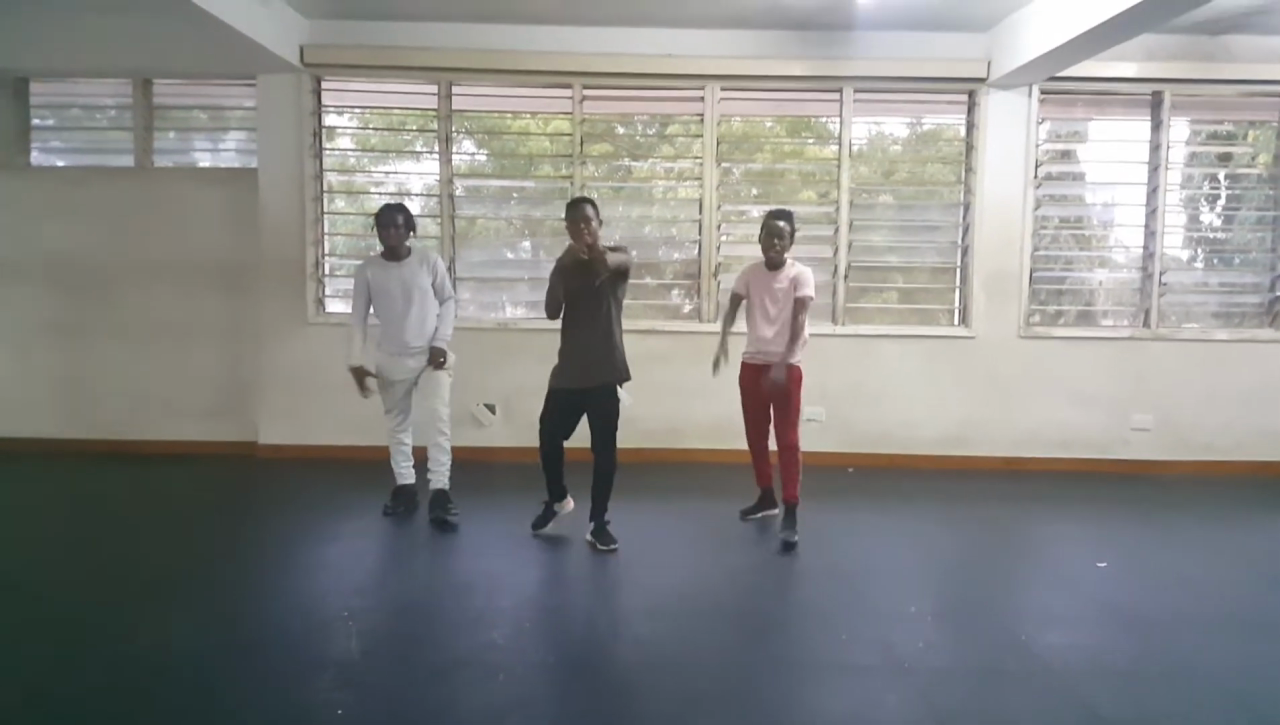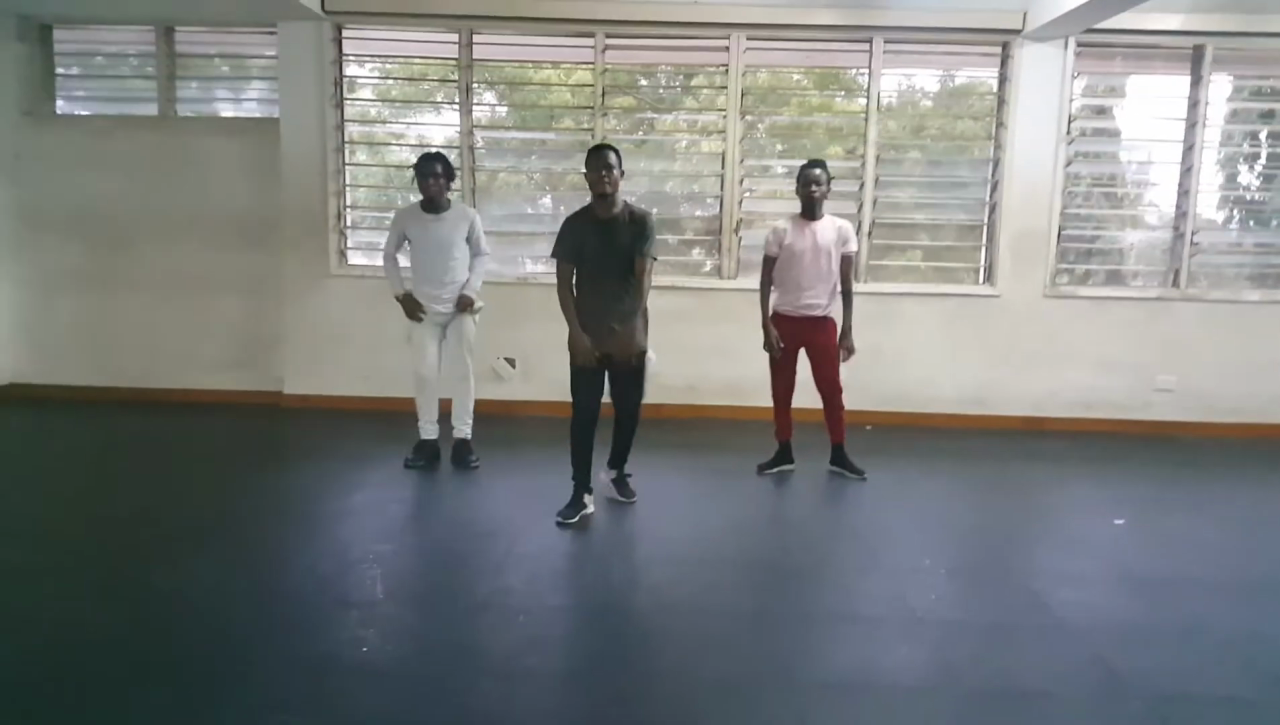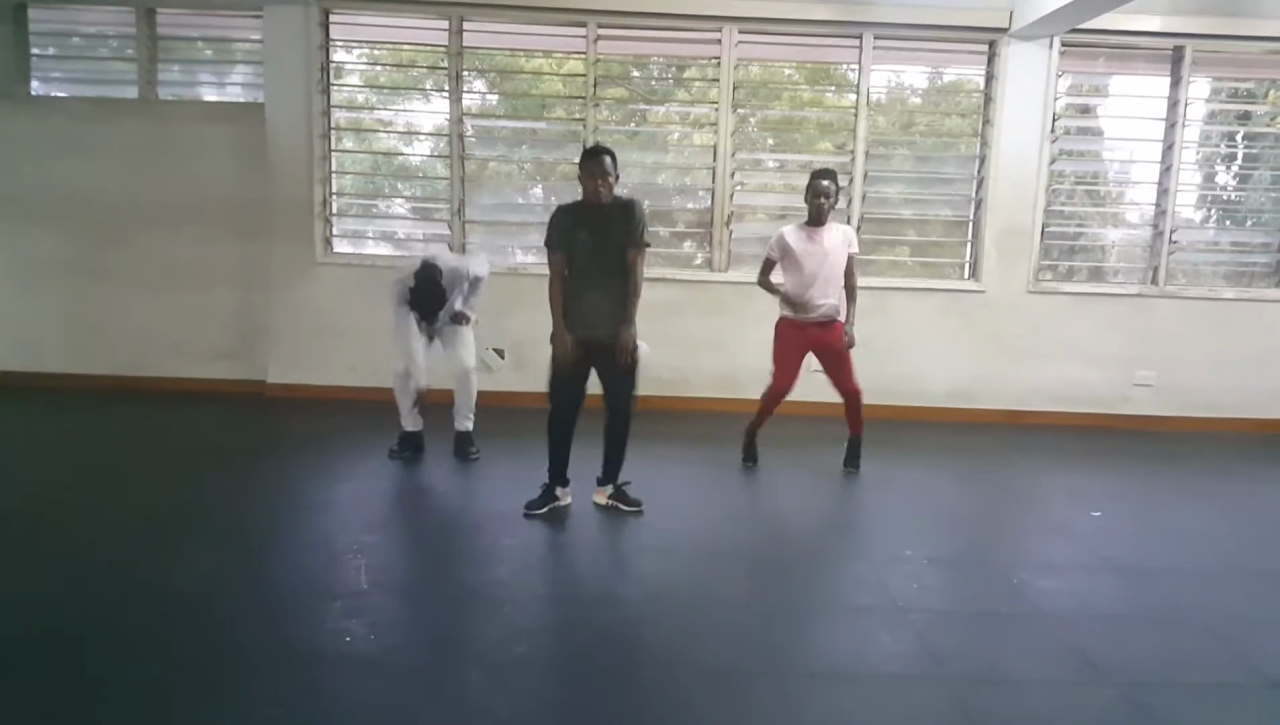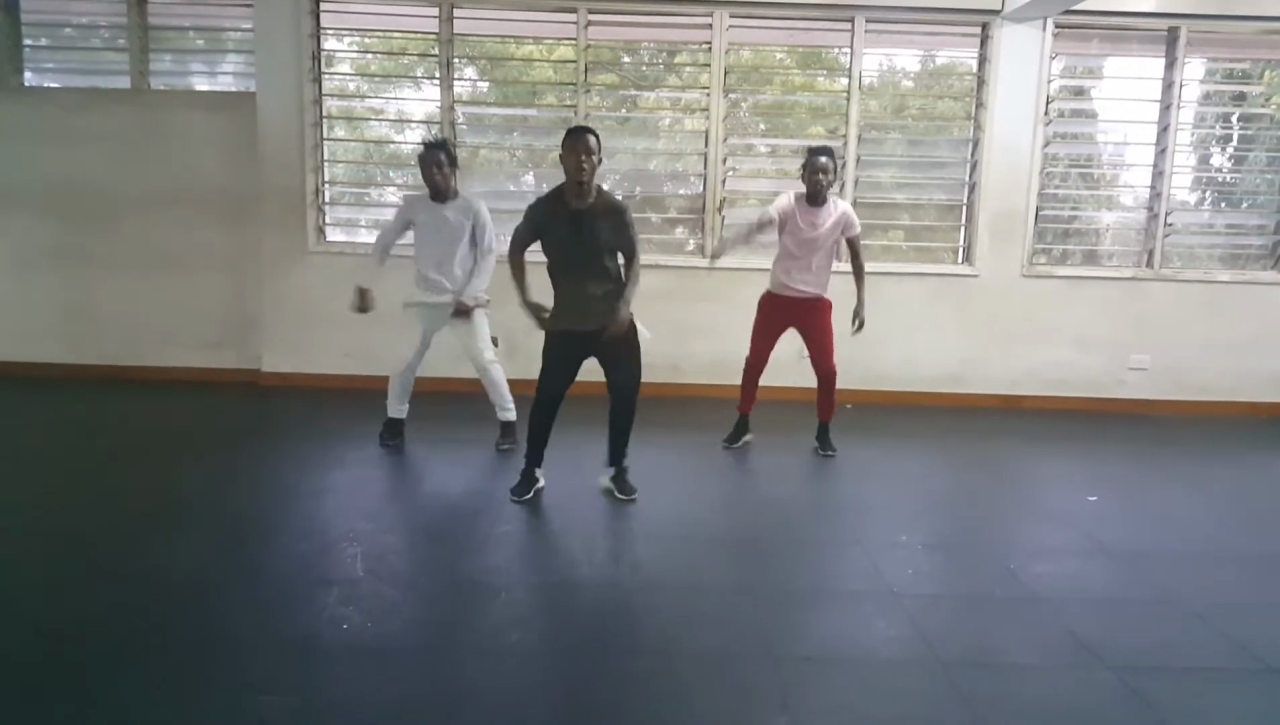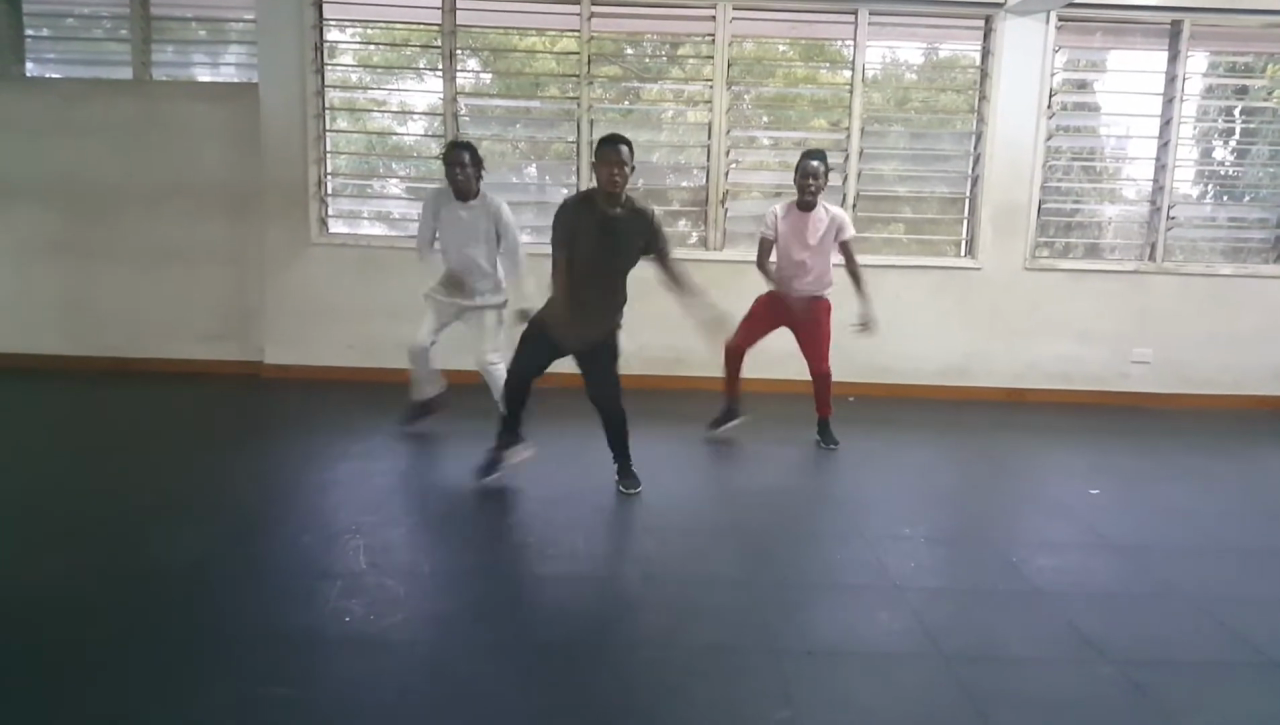
dt=0.5s
person 1, frame 1
left shoulder: (615, 260)
right shoulder: (567, 267)
left elbow: (623, 259)
right elbow: (551, 312)
left wrist: (606, 257)
right wrist: (560, 269)
left hip: (605, 370)
right hip: (568, 369)
left knee: (604, 448)
right knee: (549, 435)
left ankle: (598, 522)
right ankle: (558, 498)
person 1, frame 2
left shoulder: (640, 220)
right shoulder: (575, 224)
left elbow: (644, 274)
right elbow: (563, 281)
left wrist: (635, 326)
right wrist: (576, 332)
left hip: (627, 333)
right hip: (587, 336)
left knee: (629, 408)
right knee: (584, 412)
left ankle: (617, 470)
right ankle: (581, 492)
person 1, frame 3
left shoulder: (630, 211)
right shoulder: (564, 216)
left elbow: (635, 271)
right elbow: (557, 276)
left wrist: (628, 326)
right wrist: (559, 332)
left hip: (615, 332)
right hip: (573, 332)
left knee: (620, 409)
right knee: (563, 407)
left ankle: (609, 485)
right ankle: (557, 486)
person 1, frame 4
left shoulder: (614, 209)
right shoulder: (544, 208)
left elbow: (632, 259)
right elbow: (516, 251)
left wrist: (623, 307)
right wrist: (527, 302)
left hip: (612, 321)
right hip: (566, 322)
left knee: (626, 394)
right knee: (547, 396)
left ankle: (617, 470)
right ankle: (531, 471)
person 1, frame 5
left shoulder: (643, 218)
right shoulder: (574, 209)
left elbow: (668, 268)
right elbow: (561, 263)
left wrist: (698, 301)
right wrist: (561, 309)
left hip: (601, 326)
right hip: (558, 318)
left knee: (606, 400)
right knee: (517, 381)
left ankle: (624, 465)
right ankle: (507, 444)
person 2, frame 1
left shoulder: (801, 275)
right shoulder: (748, 275)
left elbow: (798, 325)
right elbow: (731, 315)
left wrist: (783, 367)
right wrist: (721, 349)
left hip: (786, 368)
right hip: (752, 365)
left knee: (787, 441)
right knee: (756, 438)
left ankle: (790, 517)
right ankle: (766, 497)
person 2, frame 2
left shoulder: (842, 229)
right shoulder: (780, 230)
left elbow: (846, 283)
right elbow: (766, 281)
left wrist: (847, 330)
right wrist: (767, 326)
left hip: (822, 322)
right hip: (784, 320)
left knee: (831, 390)
right knee: (781, 390)
left ankle: (838, 455)
right ankle: (784, 453)
person 2, frame 3
left shoulder: (846, 234)
right shoulder: (787, 235)
left elbow: (851, 281)
right elbow: (762, 276)
left wrist: (849, 323)
right wrist: (786, 297)
left hip: (830, 325)
right hip: (793, 324)
left knee: (851, 391)
right knee: (780, 387)
left ankle: (854, 444)
right ankle: (750, 436)
person 2, frame 4
left shoulder: (843, 212)
right shoulder: (787, 204)
left elbow: (856, 257)
right elbow: (756, 227)
left wrist: (860, 302)
right wrist: (728, 245)
left hip: (814, 303)
right hip: (777, 299)
left knee: (826, 369)
right knee: (754, 363)
left ankle: (823, 432)
right ankle: (742, 424)
person 2, frame 5
left shoulder: (837, 217)
right shoulder: (777, 213)
left elbow: (852, 263)
right elbow: (762, 260)
left wrist: (866, 305)
right wrist: (786, 289)
left hip: (815, 302)
right hip: (780, 297)
left knee: (820, 368)
right knee: (734, 347)
left ankle: (824, 425)
right ankle: (731, 409)
person 3, frame 1
left shoulder: (430, 262)
right shoulder: (367, 270)
left elbow: (448, 302)
right elbow: (358, 319)
left wrist: (441, 343)
right wrist: (356, 363)
left hip: (430, 356)
right hip: (392, 361)
left knee: (438, 419)
right knee: (397, 425)
left ankle: (439, 489)
right ankle: (405, 487)
person 3, frame 2
left shoulder: (467, 216)
right shoulder: (405, 217)
left elbow: (481, 255)
right elbow: (389, 255)
left wrist: (470, 291)
right wrist: (400, 293)
left hip: (459, 307)
right hip: (423, 308)
left knee: (462, 372)
right knee: (425, 373)
left ankle: (462, 439)
right ankle: (428, 440)
person 3, frame 3
left shoulder: (461, 269)
right shoulder: (401, 289)
left elbow: (482, 271)
right elbow: (409, 334)
left wrist: (466, 308)
right wrist: (418, 383)
left hip: (454, 320)
right hip: (415, 324)
left knee: (465, 366)
right knee: (402, 371)
left ankle: (463, 433)
right ankle: (411, 433)
person 3, frame 4
left shoulder: (473, 208)
right shoulder: (412, 206)
left elbow: (488, 253)
right elbow: (383, 244)
left wrist: (472, 296)
right wrist: (366, 284)
left hip: (463, 301)
right hip: (426, 299)
left knee: (483, 358)
right knee: (407, 362)
left ankle: (508, 423)
right ankle: (394, 420)
person 3, frame 5
left shoulder: (495, 207)
right shoulder: (435, 201)
left elbow: (513, 255)
right elbow: (423, 245)
left wrist: (518, 299)
right wrist: (446, 274)
left hip: (487, 295)
right hip: (449, 292)
left knee: (487, 359)
right knee: (419, 344)
right ankle: (429, 394)
